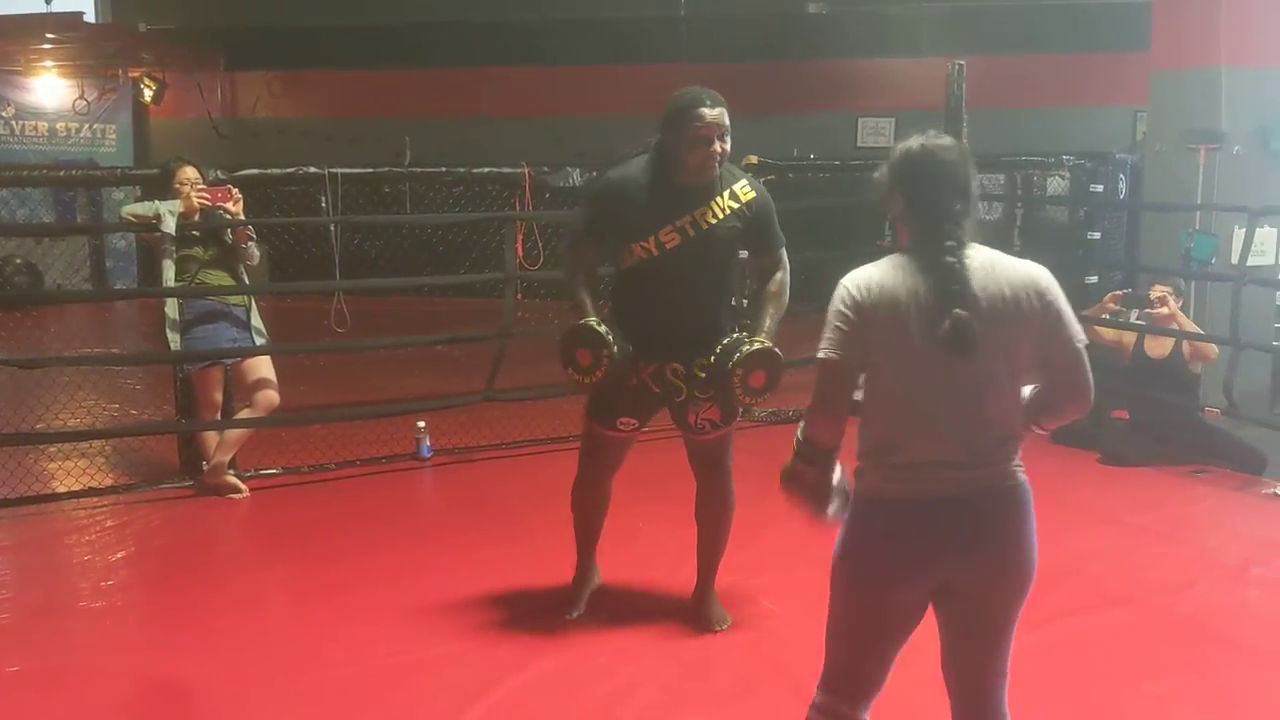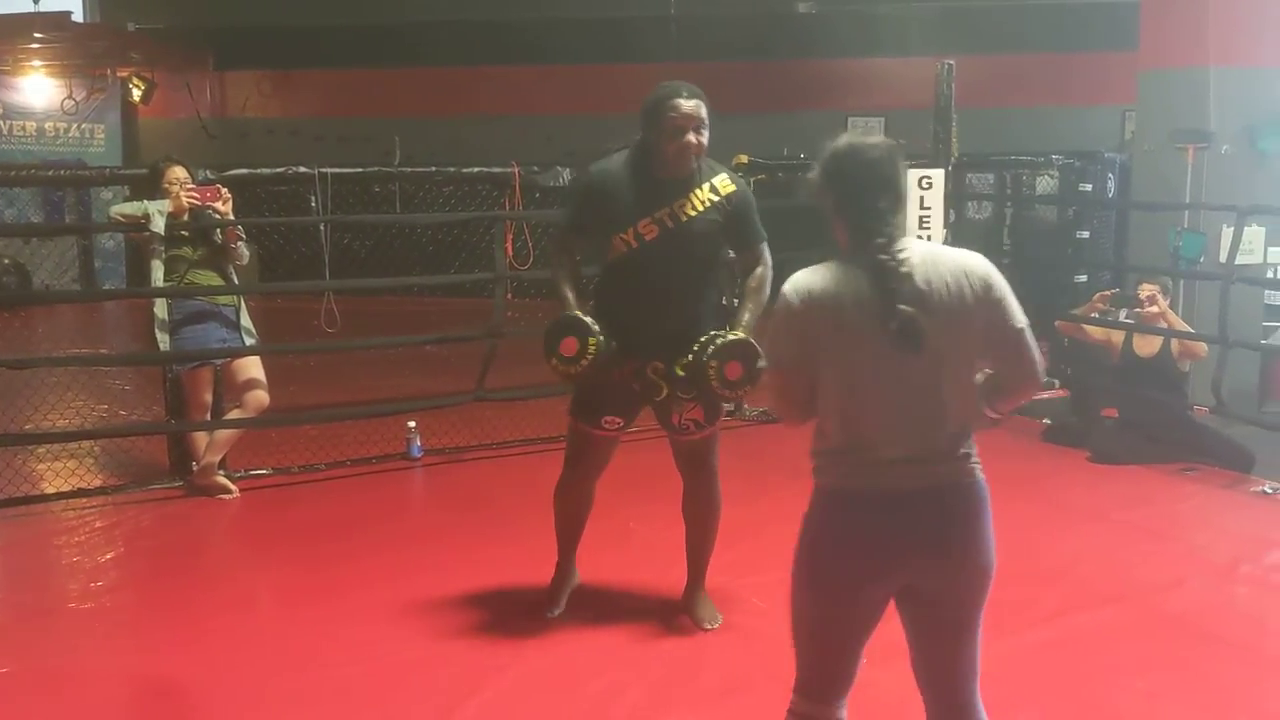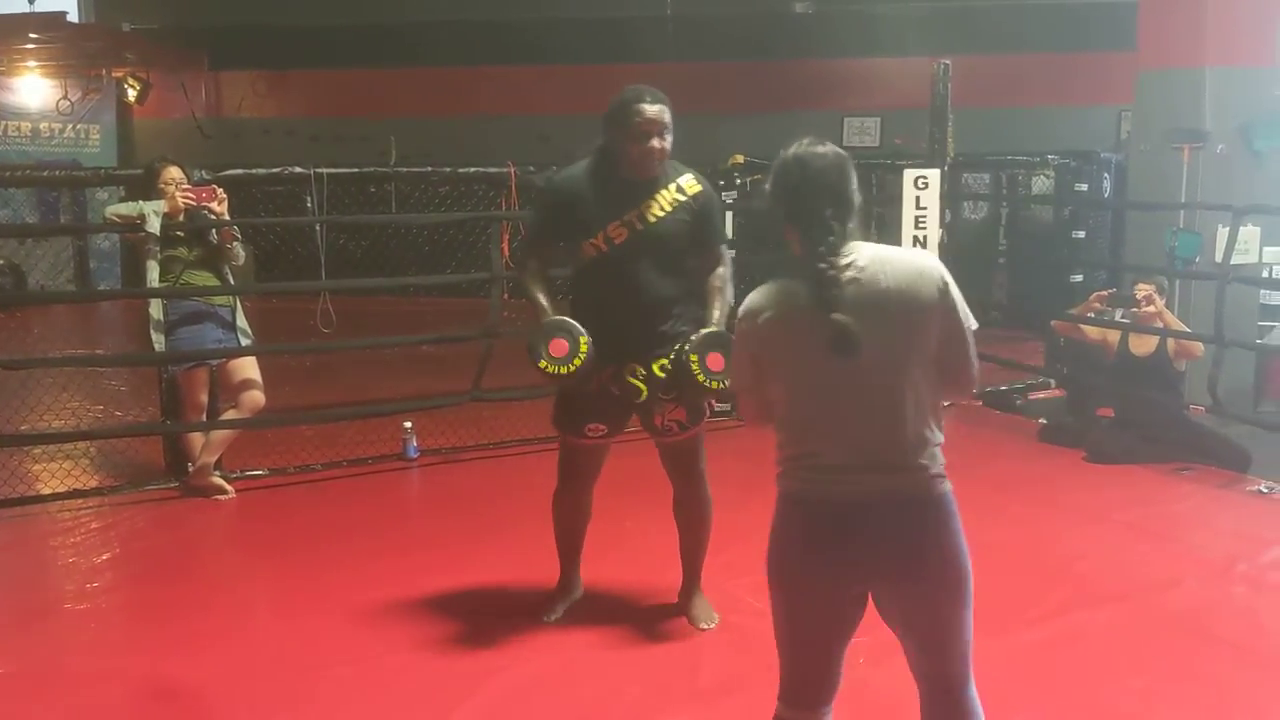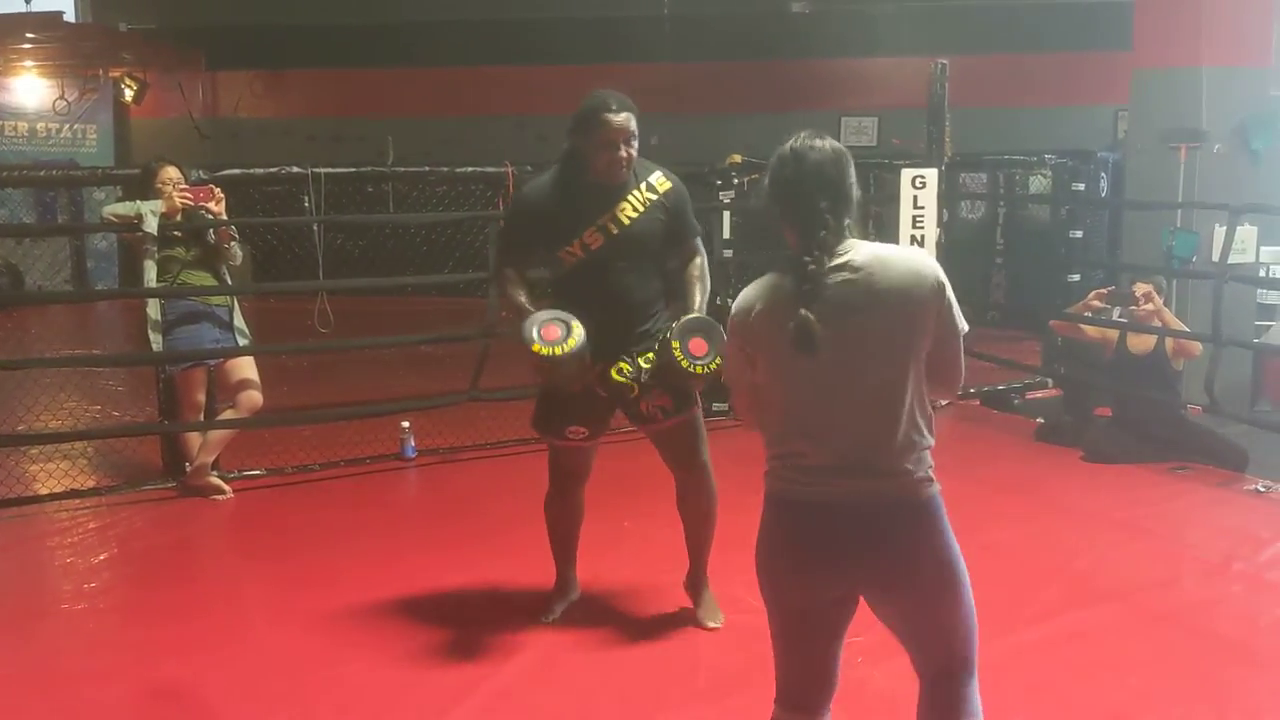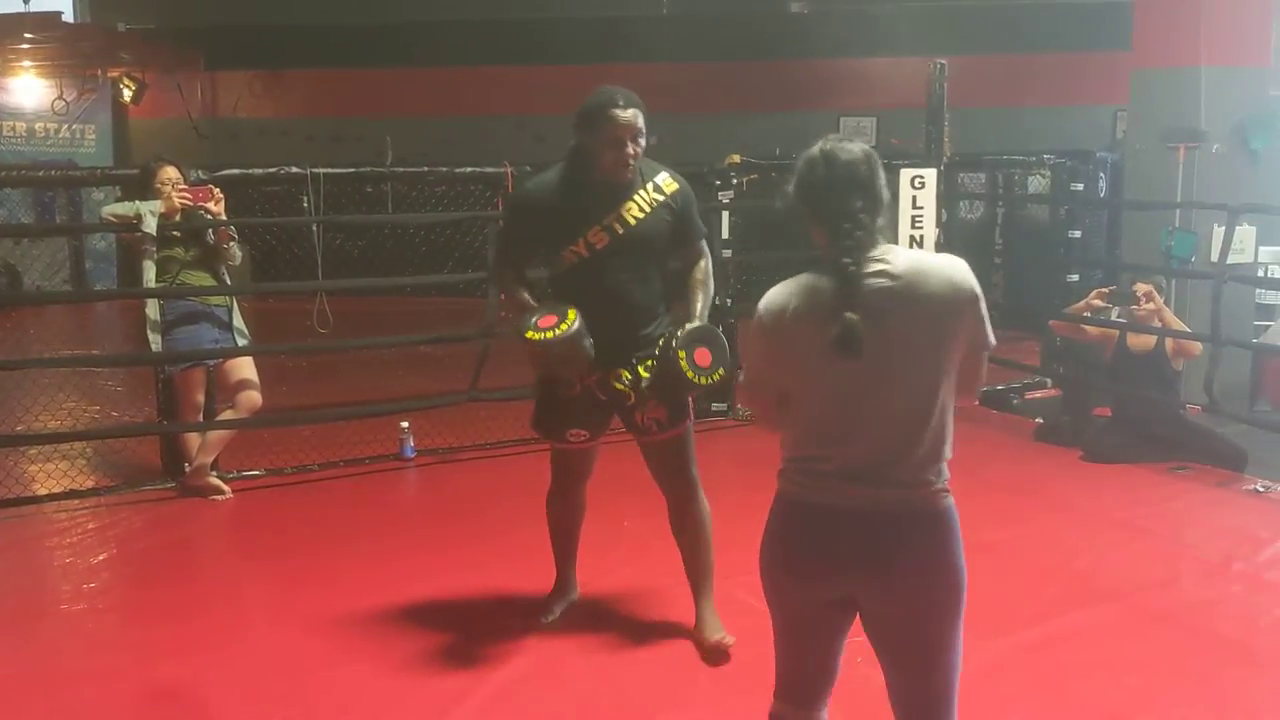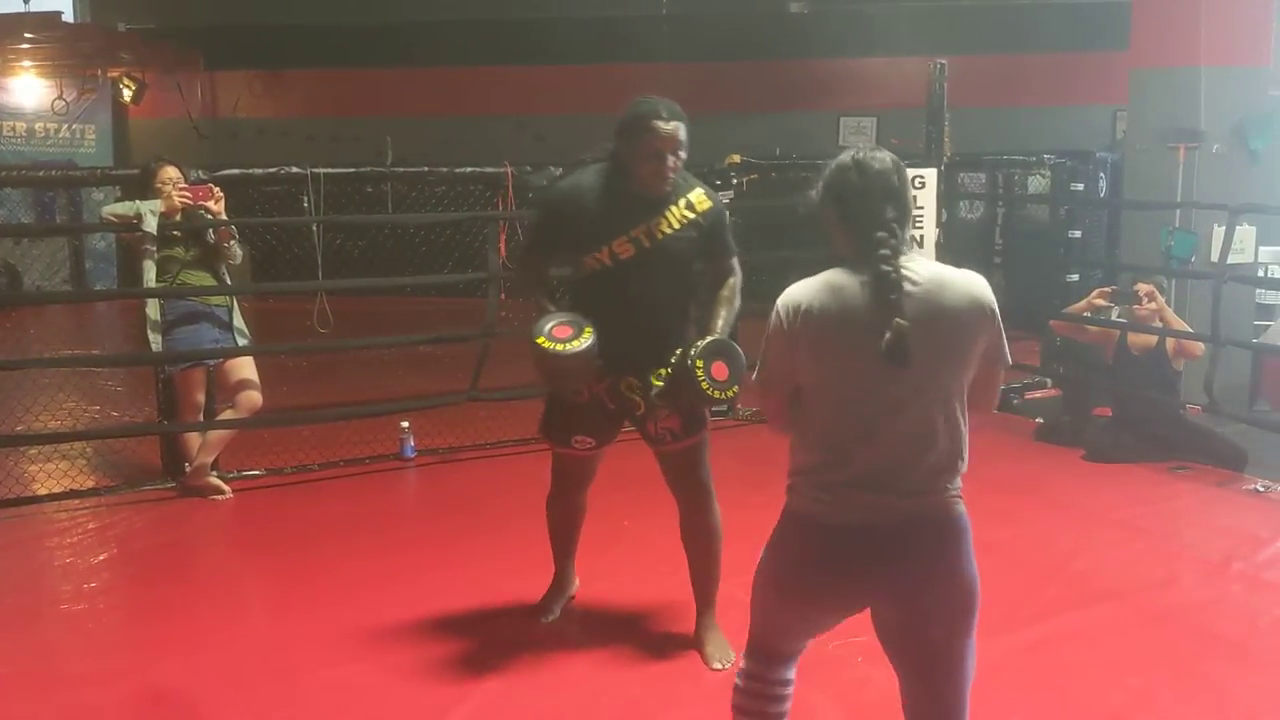
dt=0.2s
person 1, frame 1
left shoulder: (864, 290)
right shoulder: (1028, 282)
left elbow: (826, 413)
right elbow: (1074, 395)
left wrist: (810, 461)
left hip: (891, 520)
right hip: (993, 517)
person 1, frame 2
left shoulder: (808, 293)
right shoulder: (972, 272)
left elbow: (791, 407)
right elbow: (1024, 377)
left hip: (850, 517)
right hip: (952, 511)
person 1, frame 3
left shoulder: (760, 311)
right shoulder: (924, 273)
left elbow: (757, 413)
right elbow: (960, 380)
left hip: (813, 525)
right hip: (916, 516)
person 1, frame 4
left shoulder: (752, 307)
right shoulder: (919, 274)
left elbow: (752, 411)
right elbow: (948, 382)
left hip: (798, 525)
right hip: (904, 519)
person 1, frame 5
left shoulder: (780, 306)
right shoulder: (954, 282)
left elbow: (766, 410)
right elbow: (966, 390)
left hip: (811, 528)
right hip: (917, 531)
person 1, frame 6
left shoulder: (800, 304)
right shoulder: (972, 298)
left elbow: (780, 412)
right elbow: (980, 402)
left hip: (820, 535)
right hip: (929, 539)
left knee: (768, 653)
person 2, frame 1
left shoulder: (747, 196)
right shoulder: (621, 186)
left elbow: (775, 269)
right elbow: (582, 253)
left wrist: (762, 337)
right wrist: (587, 315)
left hip: (707, 357)
right hip: (630, 352)
left knee: (714, 471)
right knee: (595, 466)
left ankle: (705, 589)
right ankle: (585, 570)
person 2, frame 2
left shoulder: (728, 190)
right shoulder: (604, 181)
left elbow: (758, 264)
right elbow: (569, 249)
left wrist: (741, 331)
right wrist: (571, 307)
left hip: (691, 355)
right hip: (615, 351)
left knee: (701, 472)
right knee: (581, 466)
left ankle: (696, 588)
right ankle: (565, 571)
person 2, frame 3
left shoulder: (694, 190)
right shoulder: (568, 189)
left elbow: (717, 265)
right elbow: (535, 258)
left wrist: (713, 328)
right wrist: (547, 314)
left hip: (672, 355)
right hip: (596, 358)
left knee: (690, 475)
right knee: (576, 476)
left ankle: (691, 586)
right ankle: (570, 581)
person 2, frame 4
left shoulder: (664, 187)
right shoulder: (538, 199)
left elbow: (693, 257)
right elbow: (508, 269)
left wrist: (696, 318)
right wrist: (530, 315)
left hip: (654, 350)
left knee: (694, 466)
right knee: (566, 477)
left ankle: (699, 582)
right ankle: (566, 581)
person 2, frame 5
left shoulder: (670, 189)
right shoulder: (541, 196)
left elbow: (697, 260)
right elbow: (507, 266)
left wrist: (695, 322)
right wrist: (533, 310)
left hip: (652, 358)
left knee: (681, 481)
right knee: (568, 478)
left ankle: (704, 607)
right ankle: (566, 584)
person 2, frame 6
left shoulder: (703, 204)
right shoulder: (574, 196)
left elbow: (727, 276)
right elbow: (532, 262)
left wrist: (715, 337)
right wrist: (552, 314)
left hip: (669, 369)
right hip: (590, 365)
left knee: (695, 490)
right knee: (568, 483)
left ankle: (707, 620)
right ankle: (564, 577)
person 3, frame 1
left shoulder: (218, 222)
right shoulder: (168, 227)
left elbow: (251, 258)
right elbow: (127, 213)
left wrist: (238, 218)
right wrist: (180, 209)
left hip: (241, 316)
right hip: (201, 317)
left knee: (267, 397)
right knee: (210, 405)
left ankle: (216, 467)
right ankle: (217, 471)
person 3, frame 2
left shoulder: (207, 222)
right shoulder: (157, 228)
left elbow: (240, 258)
right elbow: (116, 213)
left wrist: (228, 218)
right wrist: (168, 208)
left hip: (230, 316)
right hip: (190, 317)
left knee: (257, 398)
right knee: (200, 405)
left ankle: (206, 468)
right ankle: (207, 472)
person 3, frame 3
right shoulder: (152, 227)
left elbow: (236, 258)
right elbow: (111, 213)
left wrist: (223, 218)
right wrist: (163, 208)
left hip: (226, 316)
right hip: (186, 317)
left knee: (253, 399)
right knee: (196, 406)
left ankle: (202, 469)
right ankle: (202, 473)
person 3, frame 4
left shoulder: (200, 222)
right shoulder: (149, 227)
left elbow: (234, 257)
right elbow: (108, 213)
left wrist: (221, 218)
right wrist: (161, 208)
left hip: (224, 316)
right hip: (184, 317)
left knee: (250, 398)
right knee: (193, 405)
left ankle: (199, 469)
right ankle: (200, 472)
person 3, frame 5
left shoulder: (199, 222)
right shoulder: (148, 227)
left elbow: (233, 257)
right elbow: (107, 213)
left wrist: (220, 218)
right wrist: (160, 208)
left hip: (223, 317)
right hip: (182, 317)
left knee: (249, 399)
right knee: (192, 406)
left ankle: (198, 469)
right ankle: (199, 472)
person 3, frame 6
left shoulder: (199, 222)
right shoulder: (148, 227)
left elbow: (233, 257)
right elbow: (107, 213)
left wrist: (220, 217)
right wrist: (160, 208)
left hip: (223, 316)
right hip: (182, 317)
left knee: (250, 398)
right knee: (192, 405)
left ankle: (198, 469)
right ankle: (199, 473)
person 4, frame 1
left shoulder: (1187, 341)
right shoulder: (1130, 336)
left elbow: (1211, 354)
left wrist: (1175, 314)
right wrist: (1102, 308)
left hip: (1188, 429)
right hip: (1142, 429)
left knee: (1253, 460)
right knee: (1110, 444)
right ankle: (1195, 458)
person 4, frame 2
left shoulder: (1176, 340)
right shoulder: (1118, 335)
left elbow: (1200, 352)
right elbow: (1064, 325)
left wrist: (1165, 312)
right wrist: (1091, 307)
left hip: (1177, 427)
right hip: (1132, 428)
left knee: (1241, 459)
right knee: (1100, 443)
right ankle: (1185, 458)
person 4, frame 3
left shoulder: (1172, 339)
right shoulder: (1114, 334)
left elbow: (1197, 351)
right elbow: (1059, 325)
left wrist: (1162, 312)
right wrist: (1087, 307)
left hip: (1173, 426)
right hip: (1127, 427)
left knee: (1238, 458)
right knee: (1096, 442)
right ankle: (1180, 456)
person 4, frame 4
left shoulder: (1170, 338)
right shoulder: (1112, 333)
left elbow: (1195, 350)
right elbow: (1057, 324)
left wrist: (1161, 310)
right wrist: (1086, 305)
left hip: (1170, 425)
right hip: (1125, 426)
left knee: (1236, 457)
right knee: (1093, 442)
right ankle: (1177, 456)
person 4, frame 5
left shoulder: (1170, 338)
right shoulder: (1112, 333)
left elbow: (1195, 350)
right elbow: (1057, 324)
left wrist: (1161, 309)
right wrist: (1086, 305)
left hip: (1169, 425)
right hip: (1124, 426)
left knee: (1234, 457)
right knee: (1093, 441)
right ankle: (1177, 456)
person 4, frame 6
left shoulder: (1171, 338)
right shoulder: (1113, 333)
left elbow: (1197, 351)
right elbow: (1057, 324)
left wrist: (1163, 309)
right wrist: (1088, 303)
left hip: (1169, 425)
right hip: (1125, 425)
left knee: (1234, 456)
right knee: (1094, 440)
right ankle: (1177, 456)
